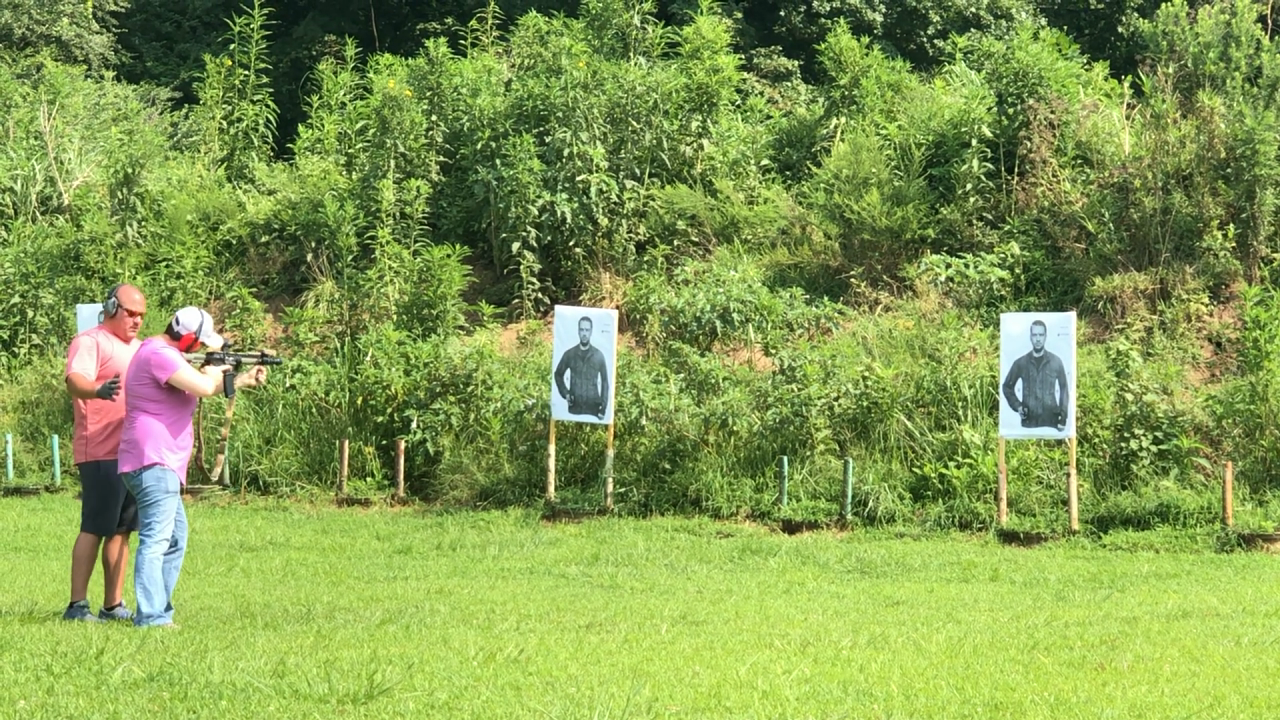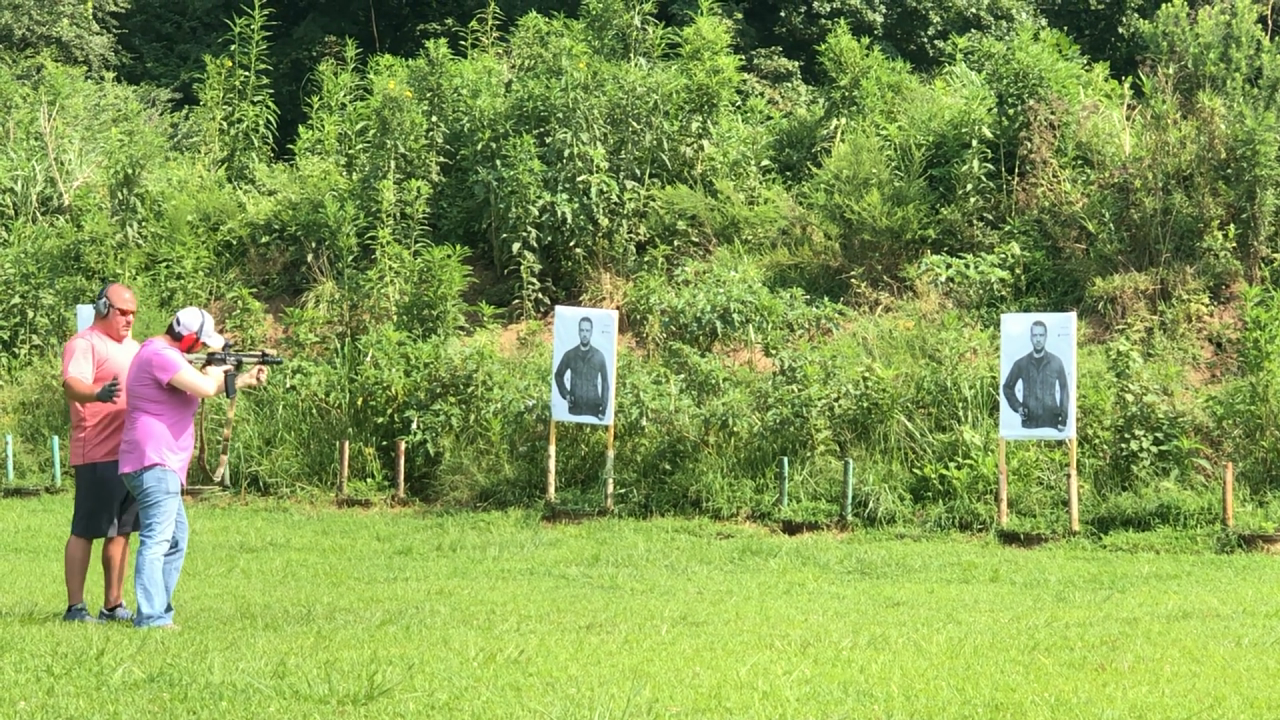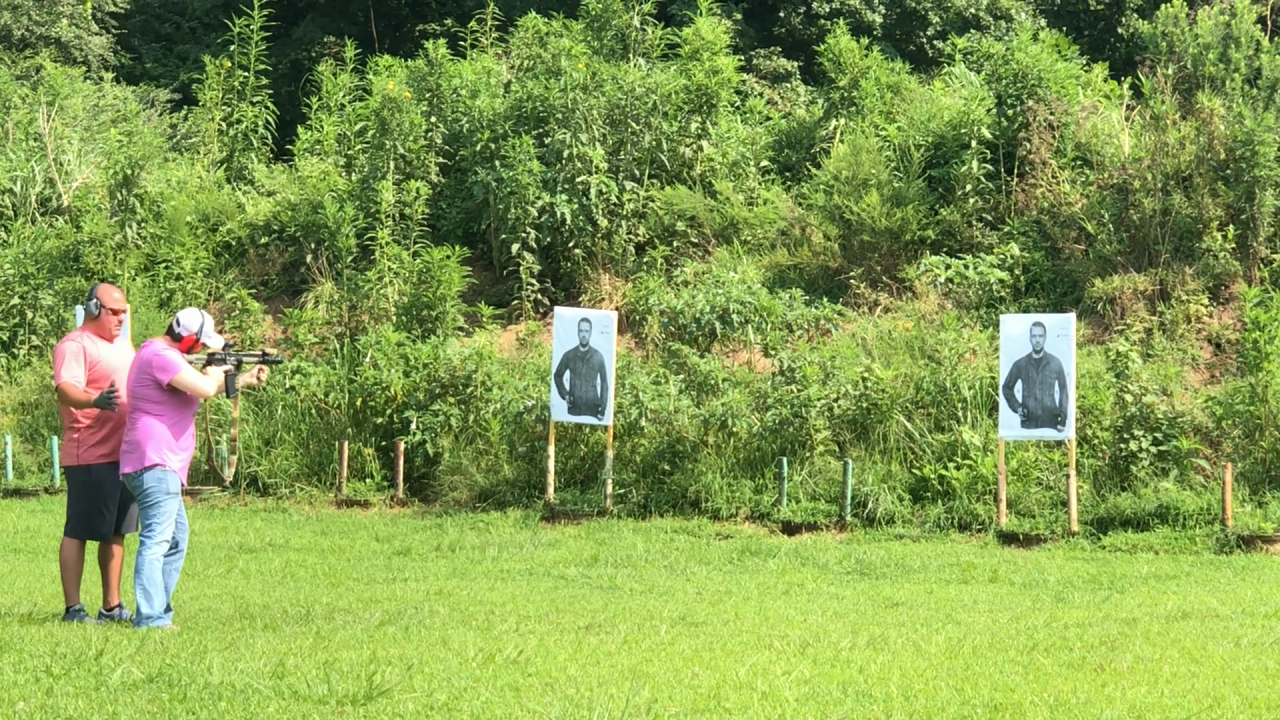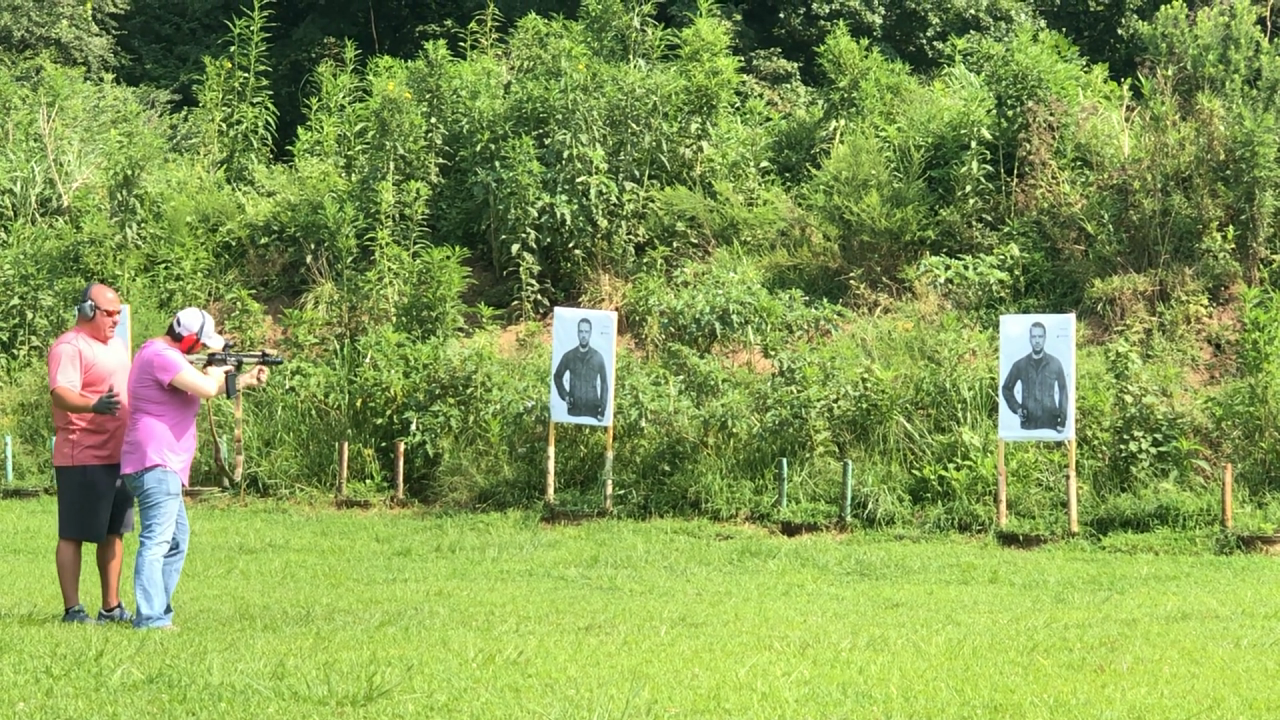
dt=0.2s
person 1, frame 1
left shoulder: (140, 347)
right shoulder: (89, 341)
right elbow: (75, 381)
right wrist: (98, 390)
right hip: (101, 452)
left knee: (121, 530)
right knee: (95, 527)
left ankle: (113, 604)
right ankle: (77, 604)
person 1, frame 2
left shoulder: (132, 346)
right shoulder: (83, 344)
right elbow: (72, 385)
right wrist: (97, 394)
right hip: (98, 455)
left knee: (120, 531)
right knee: (86, 530)
left ankle: (113, 605)
right ankle: (75, 607)
person 1, frame 3
left shoulder: (123, 345)
right shoulder: (74, 345)
right elbow: (65, 390)
right wrist: (94, 400)
left hip: (123, 454)
right hip: (90, 456)
left knee: (115, 532)
right knee: (79, 532)
left ankle: (112, 606)
right ankle: (73, 608)
person 1, frame 4
left shoulder: (116, 345)
right shoulder: (68, 347)
right elbow: (61, 394)
right wrist: (93, 405)
left hip: (118, 455)
right hip: (83, 458)
left knee: (113, 532)
right knee: (74, 534)
left ankle: (111, 607)
right ankle: (72, 609)
person 2, frame 1
left shoulder: (163, 352)
right shoulder: (160, 354)
left elbow: (193, 387)
right elbow: (203, 387)
left wrist: (241, 380)
right wrist: (213, 373)
left hip: (159, 463)
right hip: (154, 462)
left knee: (175, 537)
right knee: (156, 538)
left ankle: (158, 609)
right ankle: (151, 616)
person 2, frame 2
left shoulder: (164, 352)
right shoulder: (161, 355)
left elbow: (195, 387)
right elbow: (205, 388)
left wrist: (243, 380)
right wrist: (215, 374)
left hip: (161, 463)
right hip: (155, 462)
left knee: (175, 538)
right knee: (157, 539)
left ankle: (158, 610)
right ankle: (151, 617)
person 2, frame 3
left shoulder: (164, 353)
right shoulder: (161, 356)
left elbow: (196, 388)
right elbow: (205, 389)
left wrist: (243, 379)
right wrist: (214, 374)
left hip: (160, 464)
right hip: (155, 462)
left knee: (175, 539)
right knee: (157, 539)
left ankle: (158, 611)
right ankle: (150, 617)
person 2, frame 4
left shoulder: (164, 353)
right shoulder: (162, 356)
left elbow: (197, 387)
right elbow: (207, 389)
left wrist: (243, 380)
right wrist: (216, 374)
left hip: (161, 464)
right hip: (156, 463)
left knee: (175, 540)
right knee: (157, 540)
left ankle: (158, 612)
right ankle: (150, 618)
